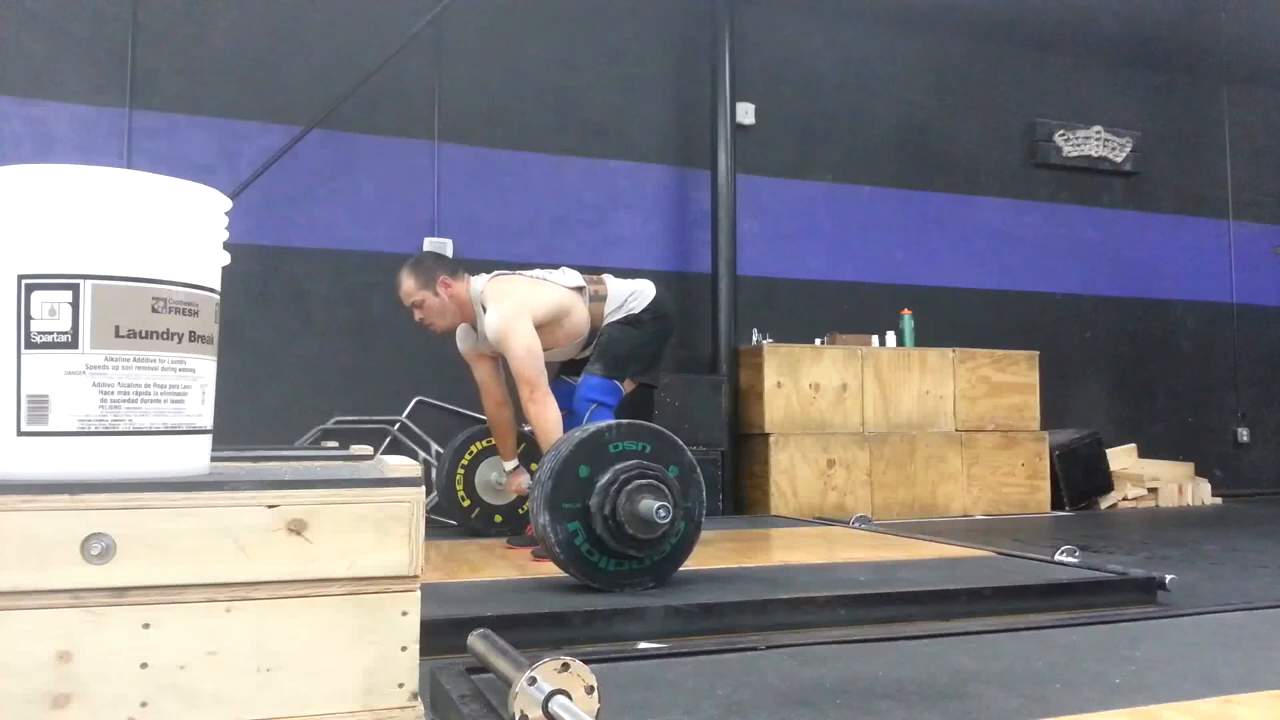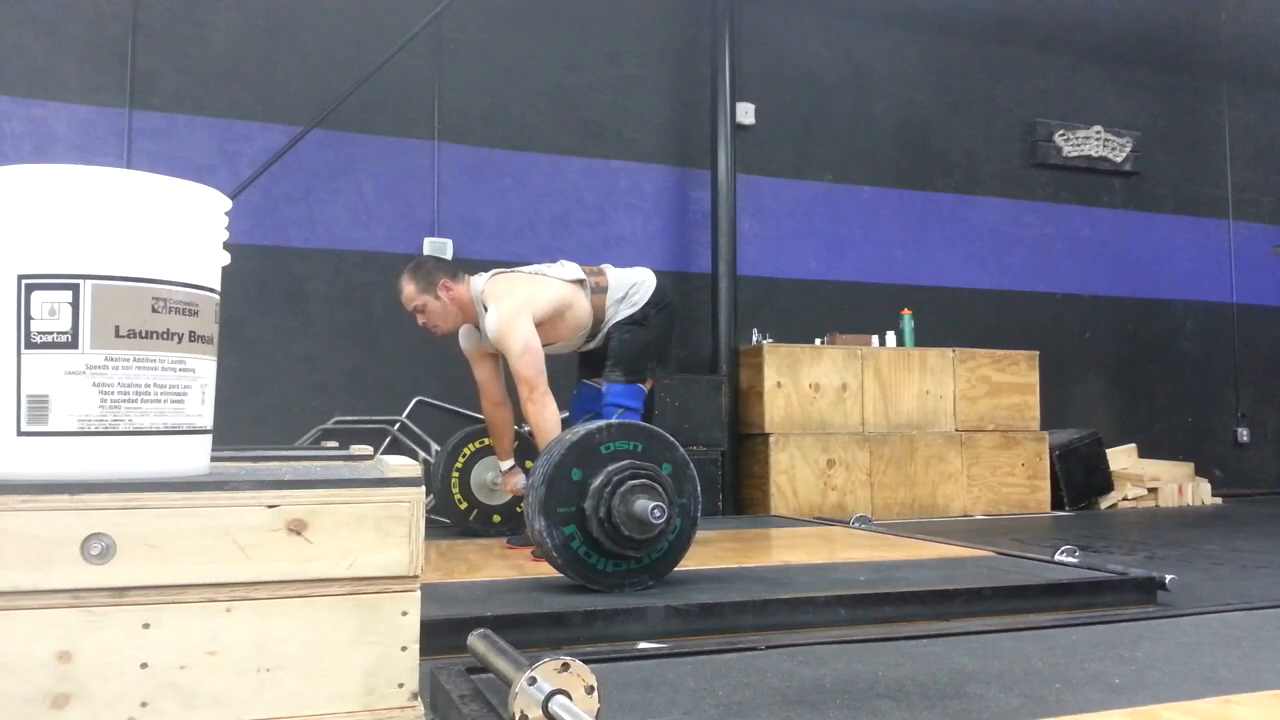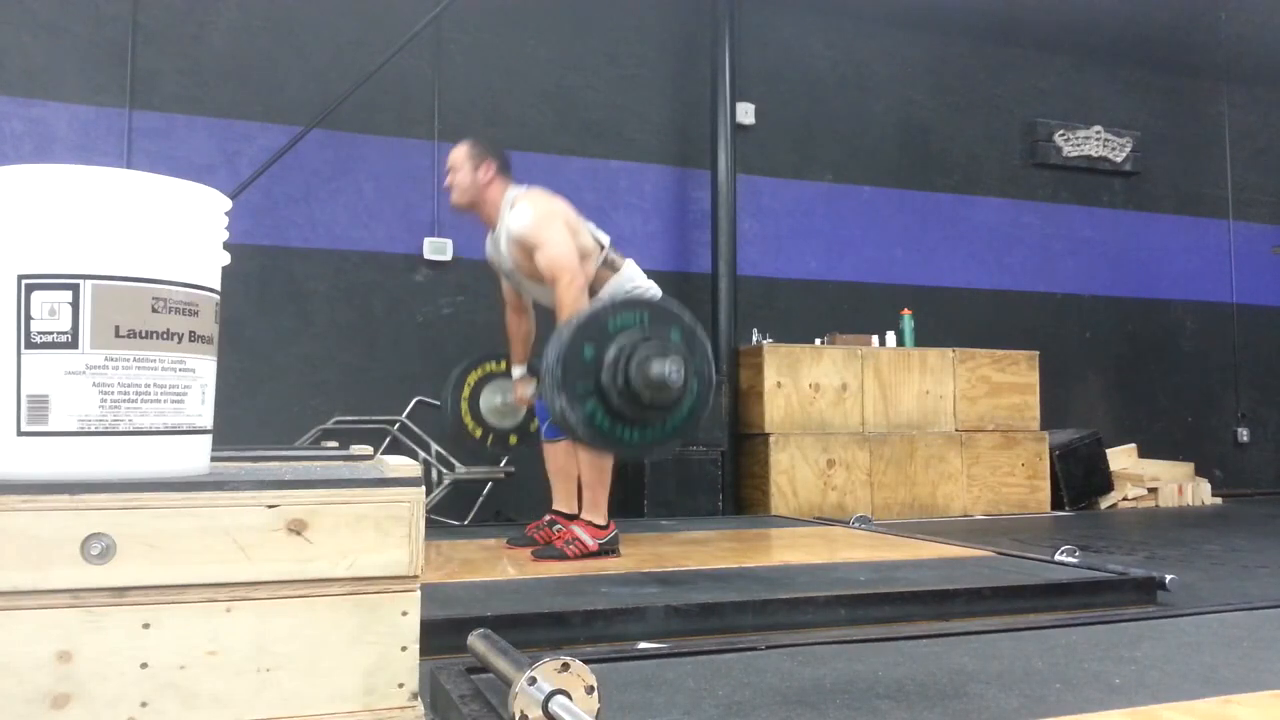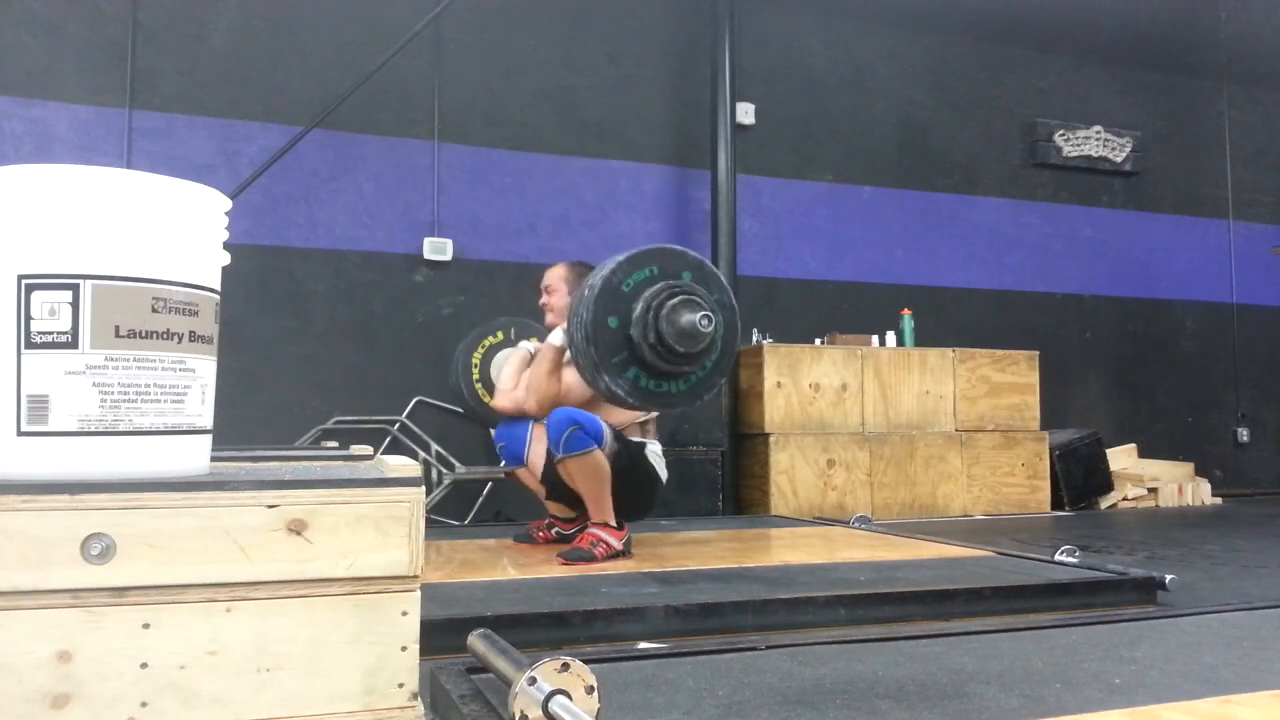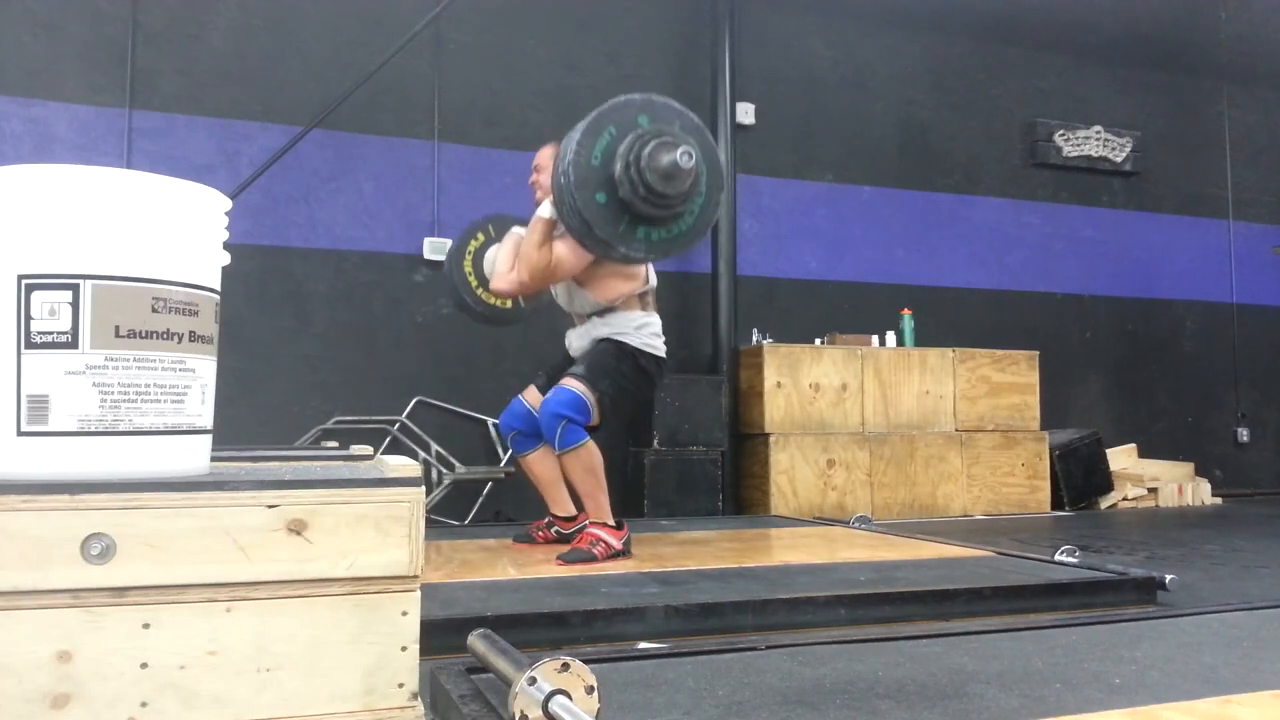
dt=1s
person 1, frame 1
left shoulder: (503, 313)
right shoulder: (469, 334)
left elbow: (536, 396)
right elbow: (495, 401)
right wrist: (512, 466)
left hip: (640, 314)
right hip: (605, 326)
left knee: (592, 401)
right knee: (560, 408)
person 1, frame 2
left shoulder: (503, 312)
right shoulder: (472, 331)
left elbow: (536, 396)
right elbow: (494, 401)
right wrist: (508, 466)
left hip: (642, 306)
right hip: (607, 319)
left knee: (617, 405)
right knee: (585, 412)
person 1, frame 3
left shoulder: (529, 214)
right shoulder: (496, 239)
left elbow: (571, 286)
right elbow: (518, 311)
right wrist: (520, 374)
right knee: (552, 403)
left ankle: (597, 528)
right ankle: (563, 519)
person 1, frame 4
right shoulder: (566, 352)
left elbow: (536, 403)
right elbow: (503, 400)
left wrist: (557, 340)
right wrist: (525, 348)
left hip: (635, 473)
right hip: (595, 465)
left knee: (567, 422)
right knee: (509, 432)
left ankle: (609, 530)
right ankle: (568, 521)
person 1, frame 5
right shoulder: (558, 229)
left elbow: (532, 277)
right elbow: (501, 282)
left wrist: (546, 211)
right wrist: (515, 233)
left hip: (630, 347)
right hip: (589, 348)
left knee: (559, 413)
right knee: (516, 421)
left ankle: (607, 531)
right ankle: (566, 520)
